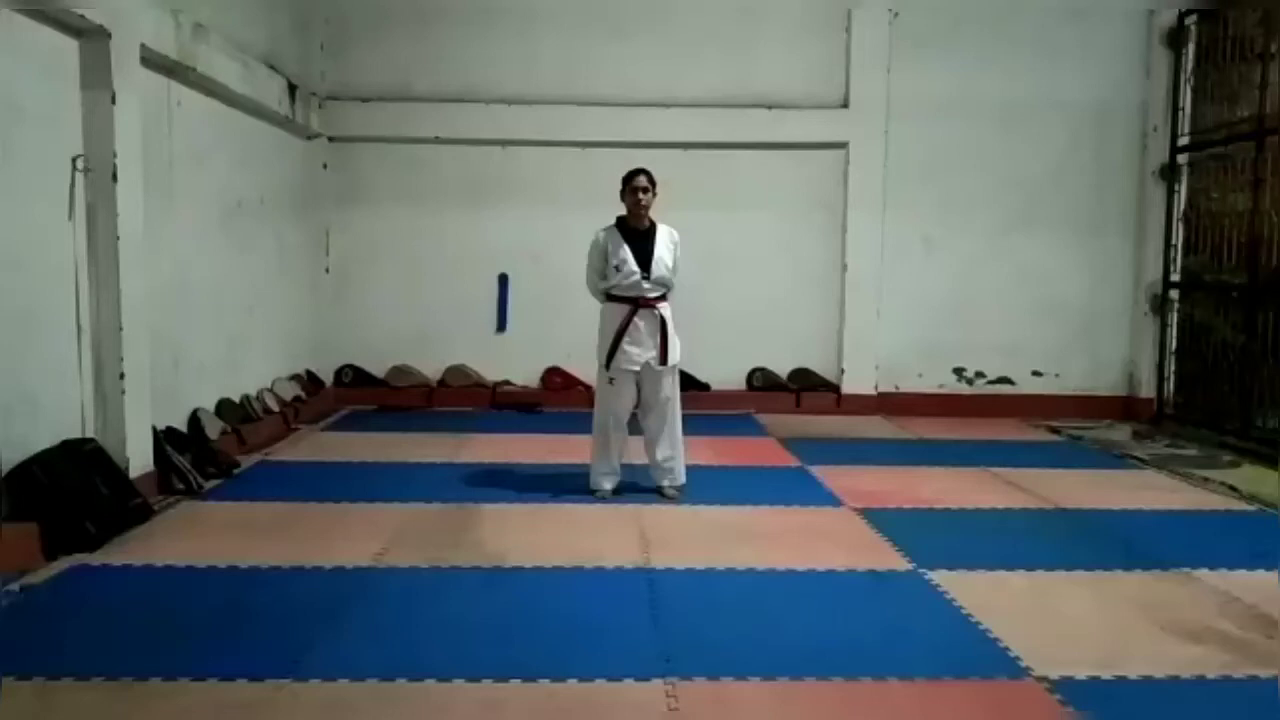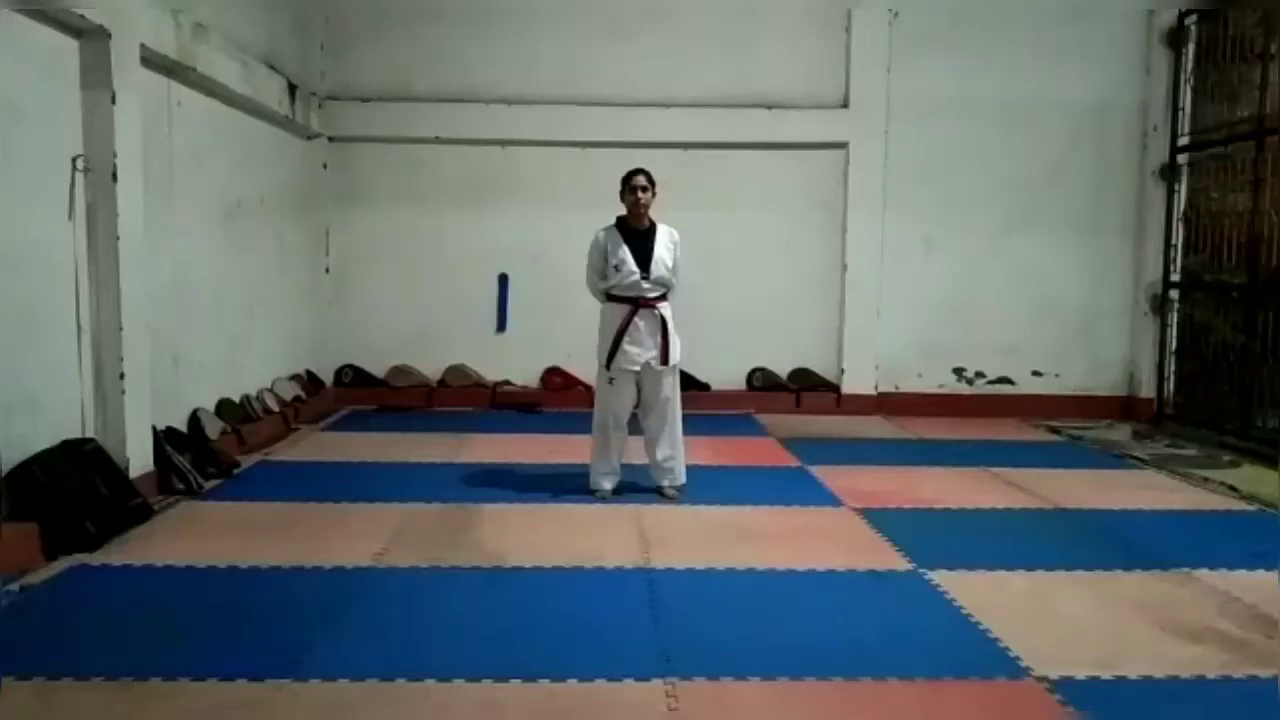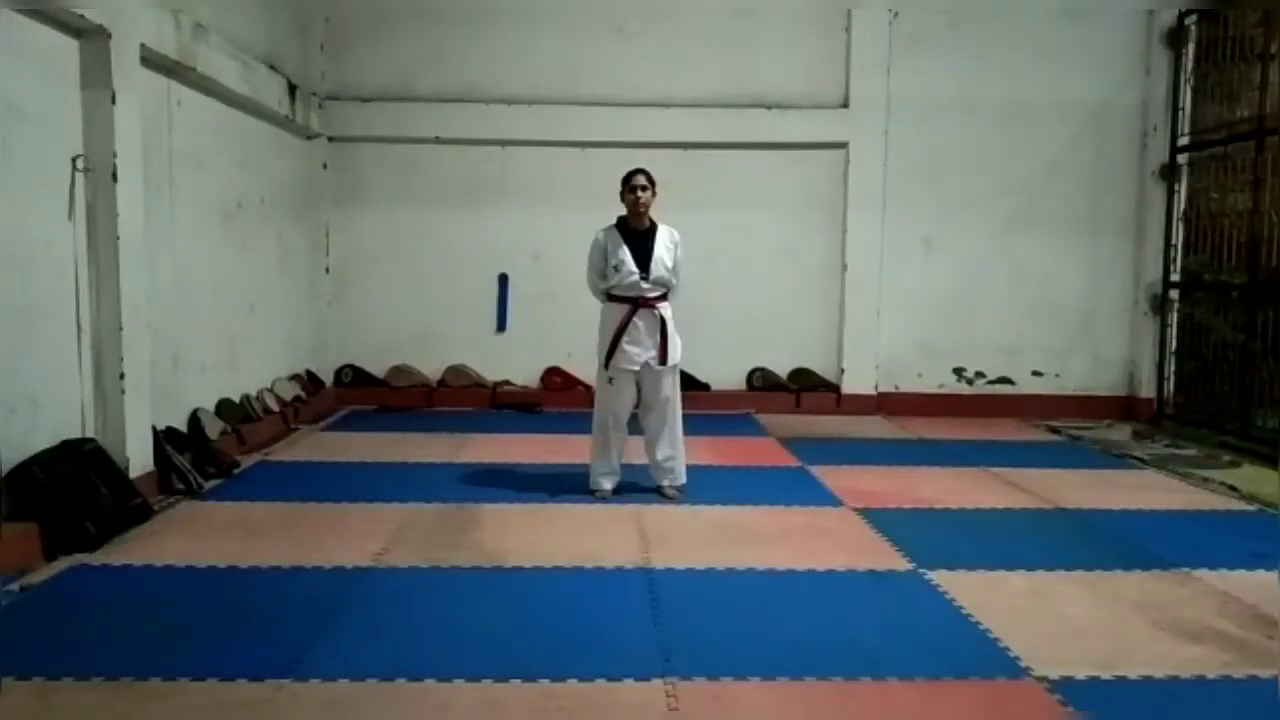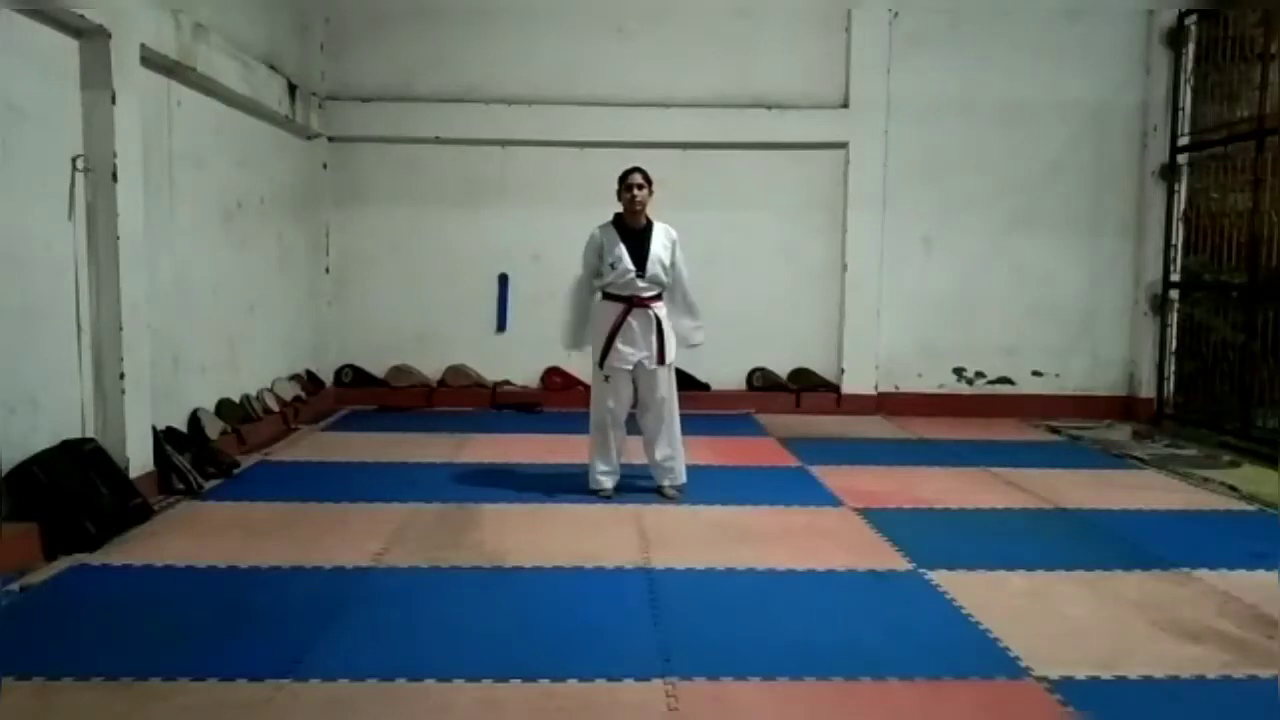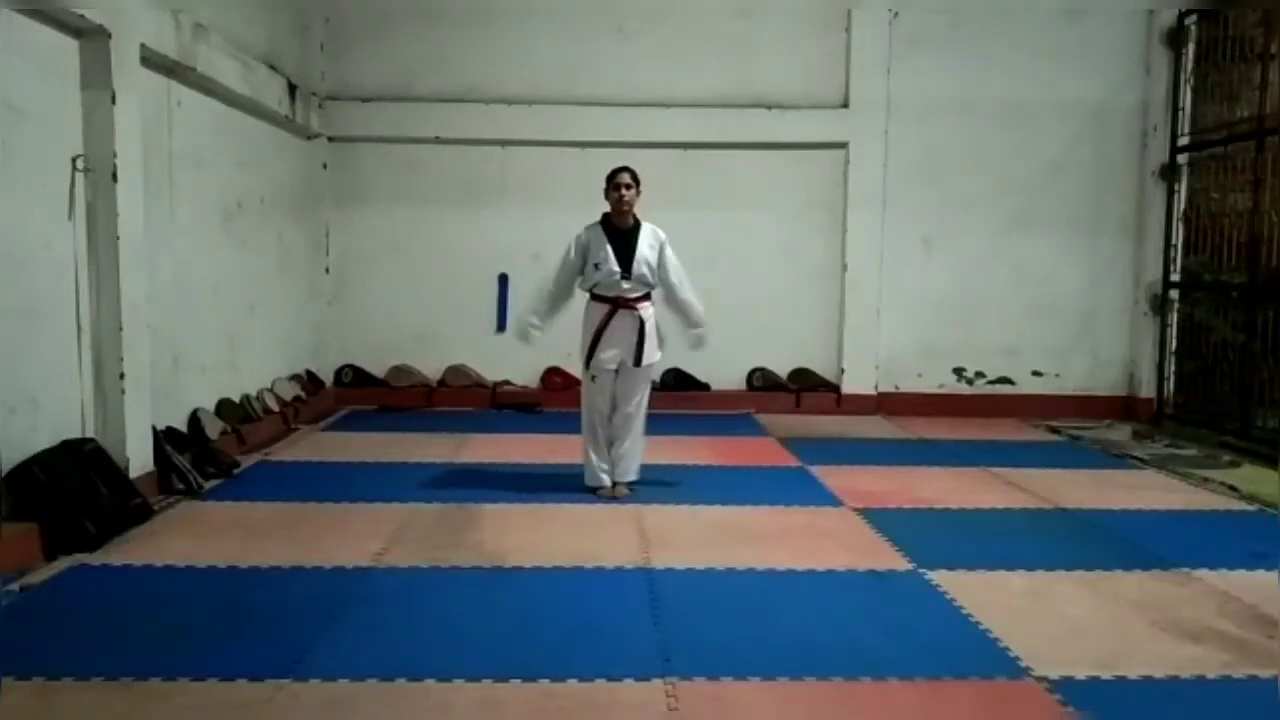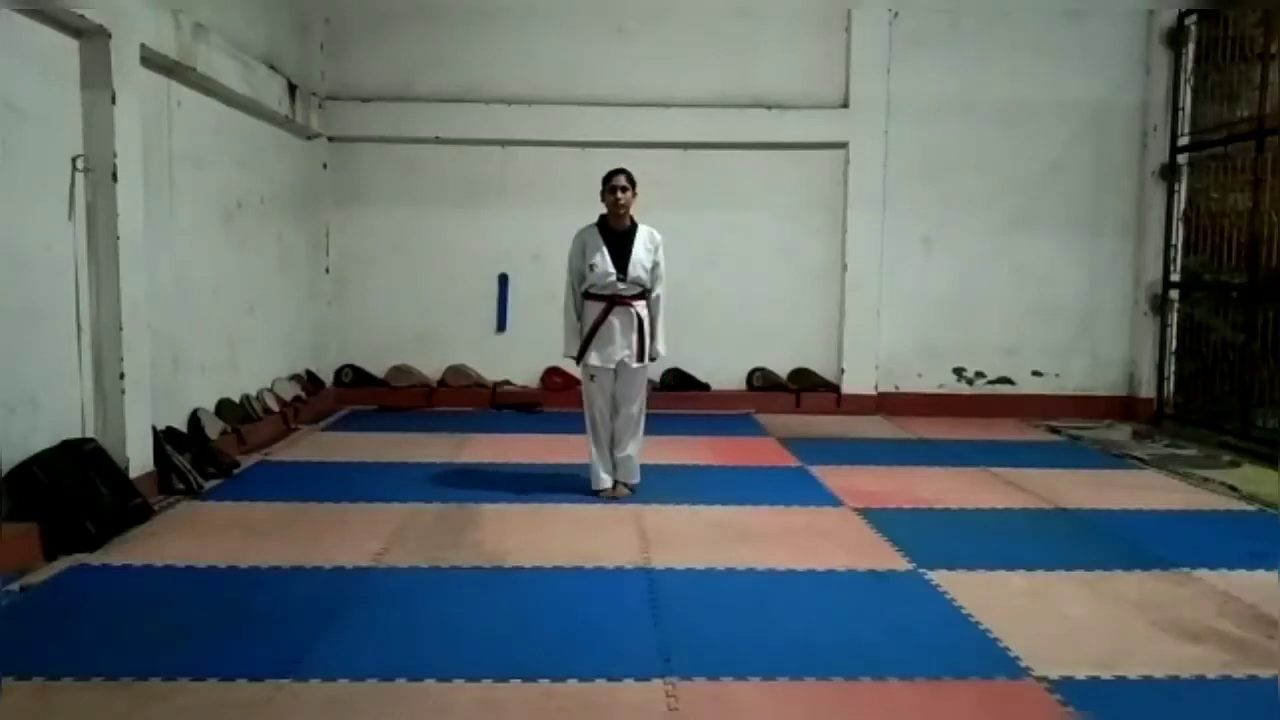
dt=0.3s
person 1, frame 1
left shoulder: (670, 238)
right shoulder: (605, 238)
right elbow: (595, 283)
left wrist: (650, 306)
right wrist: (625, 306)
left hip: (658, 327)
right hip: (619, 326)
left knee: (662, 407)
right knee: (612, 408)
left ankle: (668, 477)
right ankle: (605, 478)
person 1, frame 2
left shoulder: (670, 238)
right shoulder: (605, 239)
right elbow: (595, 283)
left wrist: (651, 307)
right wrist: (625, 306)
left hip: (659, 328)
right hip: (619, 327)
left knee: (662, 408)
right knee: (612, 409)
left ankle: (668, 477)
right ankle: (605, 478)
person 1, frame 3
left shoulder: (670, 238)
right shoulder: (605, 238)
right elbow: (596, 283)
left wrist: (651, 308)
right wrist: (627, 306)
left hip: (659, 326)
right hip: (619, 326)
left knee: (663, 407)
right knee: (612, 408)
left ankle: (669, 477)
right ankle: (604, 478)
person 1, frame 4
left shoulder: (668, 236)
right shoulder: (602, 236)
left elbow: (679, 286)
right elbow: (586, 286)
left wrist: (691, 328)
right wrist: (576, 331)
left hip: (654, 325)
right hip: (615, 324)
left knee: (662, 407)
right knee: (609, 408)
left ankle: (669, 477)
right ankle: (605, 477)
person 1, frame 5
left shoulder: (655, 237)
right shoulder: (589, 237)
left elbow: (674, 283)
right elbow: (563, 280)
left wrist: (695, 323)
right wrist: (535, 320)
left hip: (639, 325)
right hip: (601, 324)
left knee: (631, 409)
right knee: (597, 407)
left ankle: (623, 475)
right ankle: (600, 475)
person 1, frame 6
left shoulder: (651, 239)
right shoulder: (585, 238)
left elbow: (657, 292)
right elbow: (573, 292)
left wrist: (656, 342)
right wrist: (573, 342)
left hip: (634, 327)
right hip: (598, 327)
left knee: (630, 408)
right knee: (599, 408)
left ankle: (624, 475)
right ankle: (603, 477)
